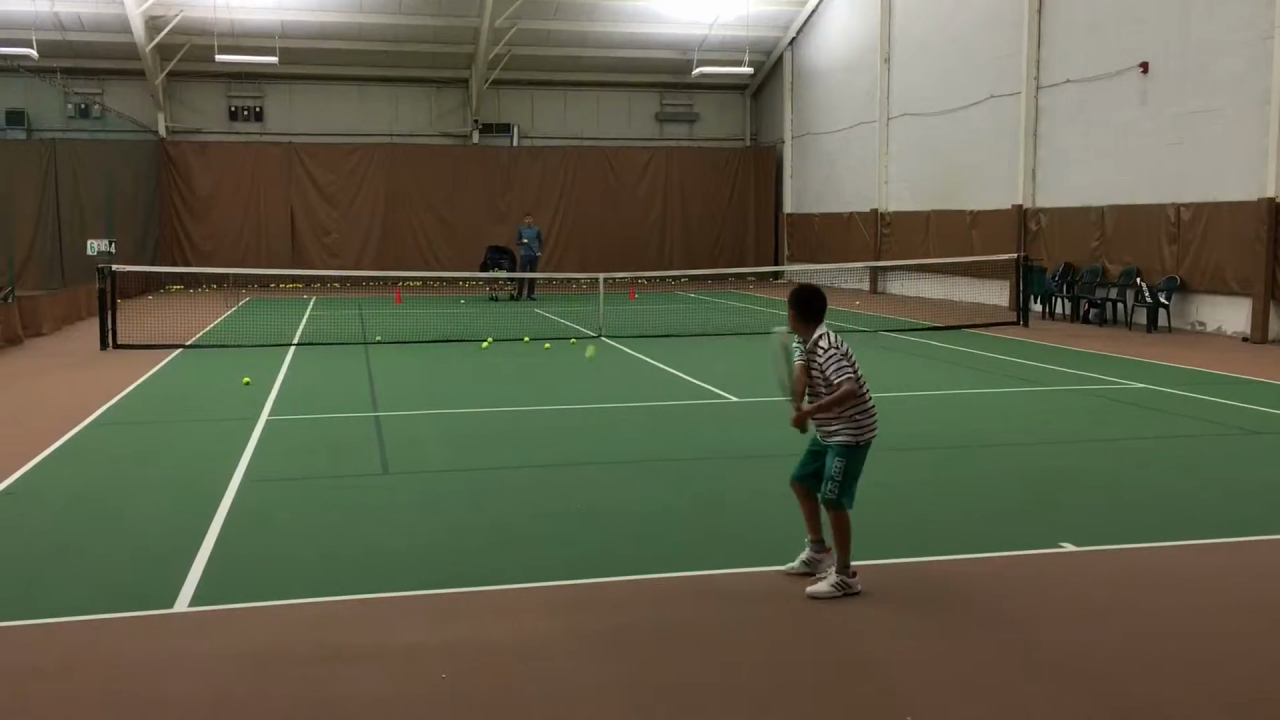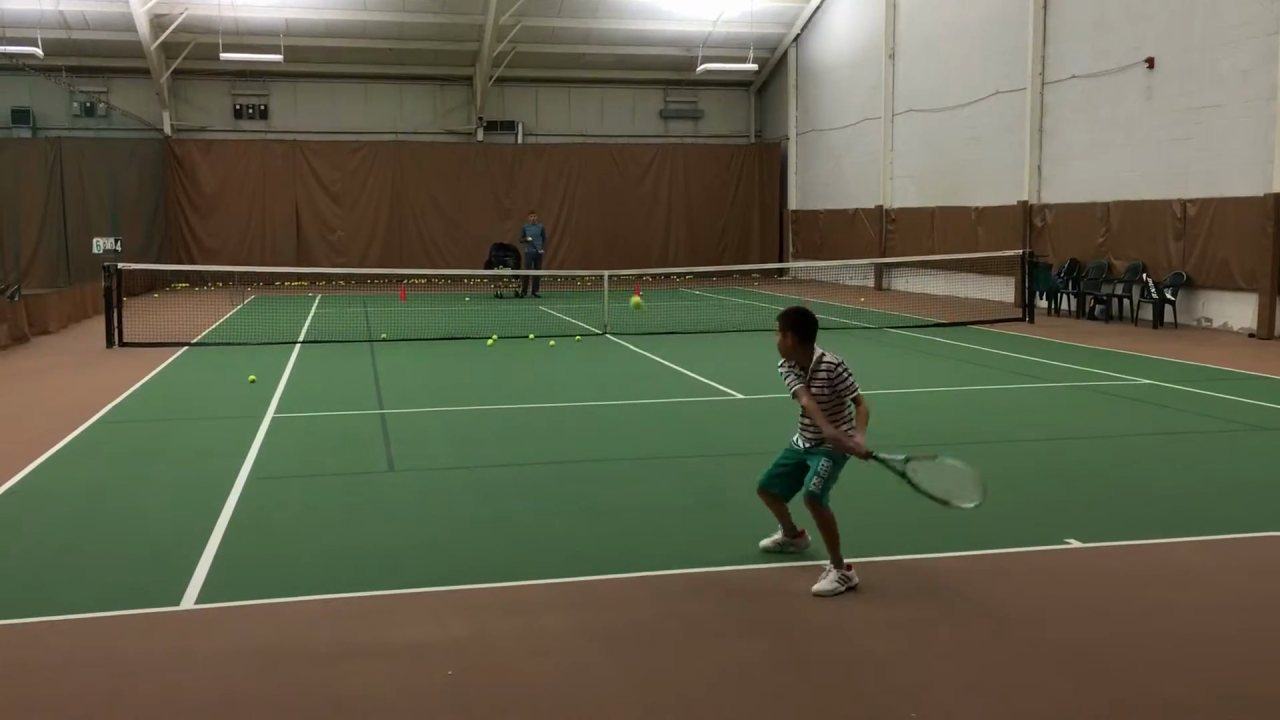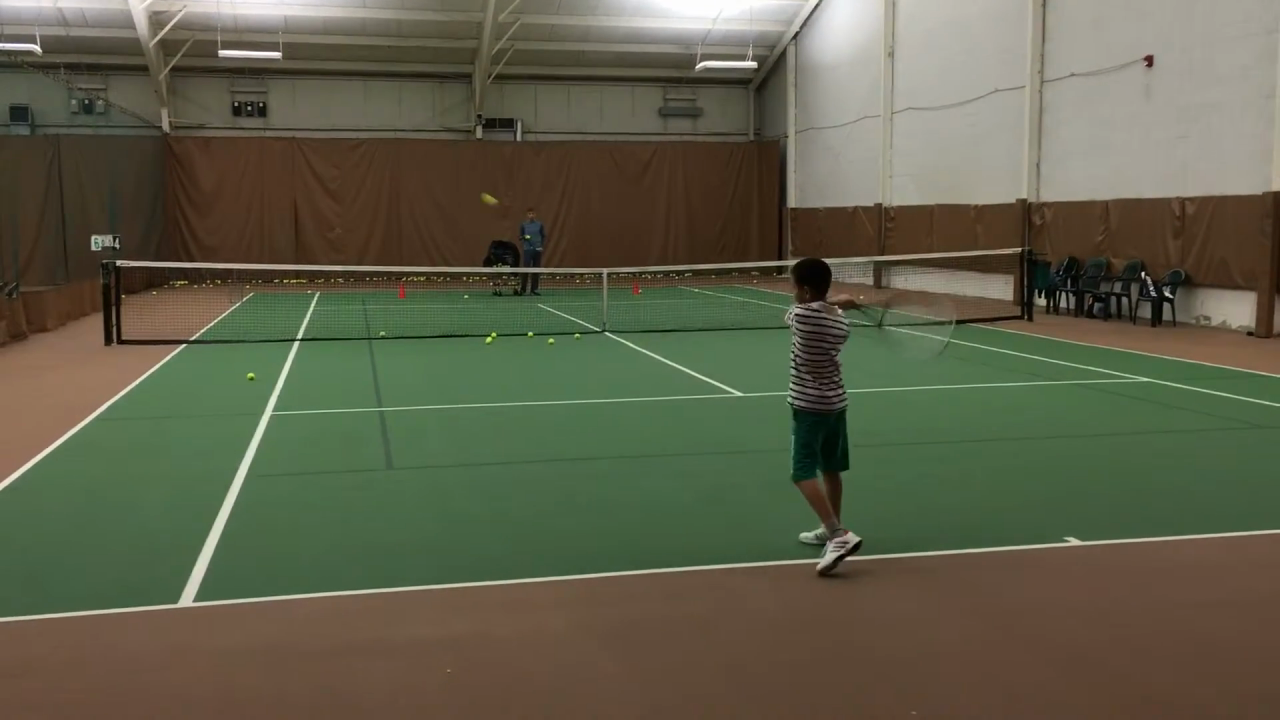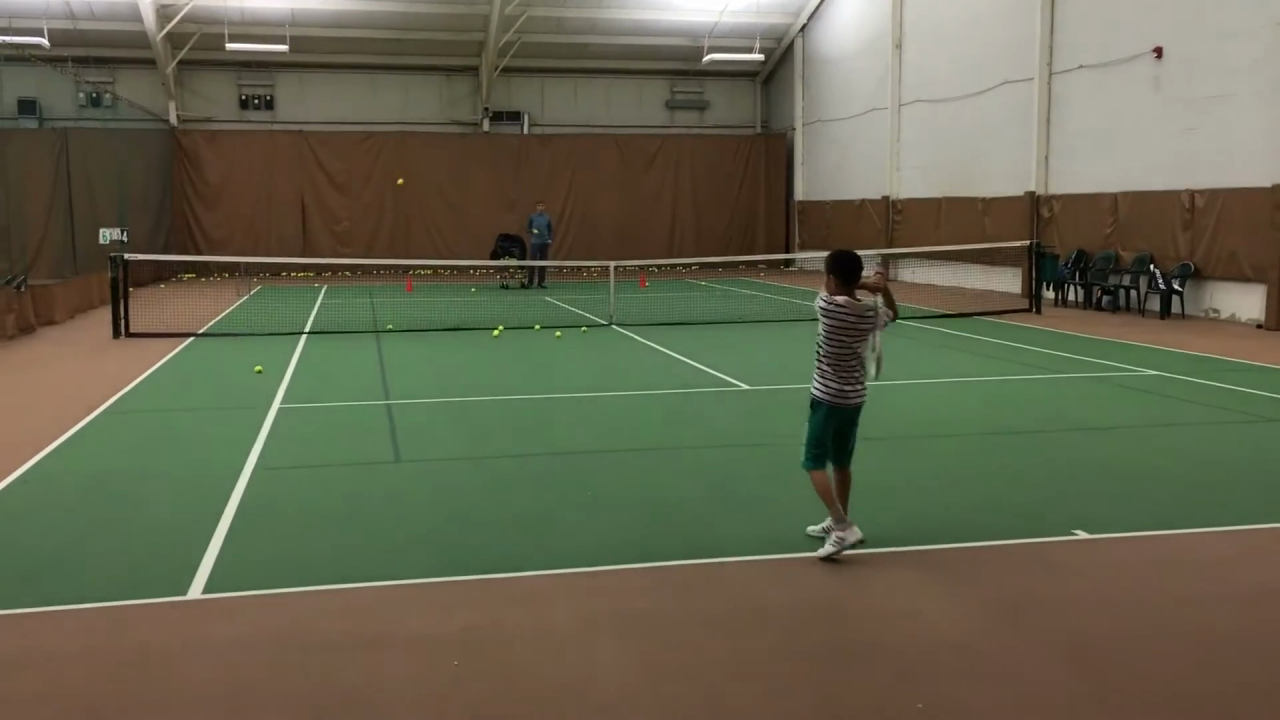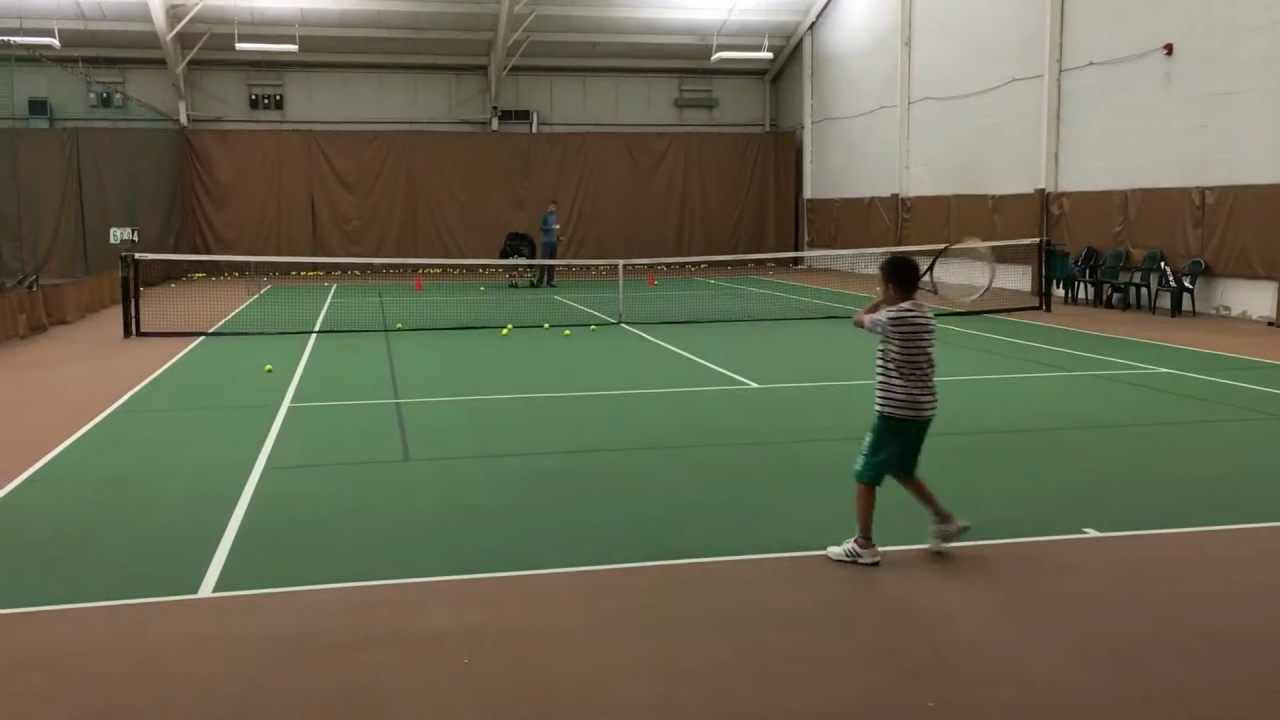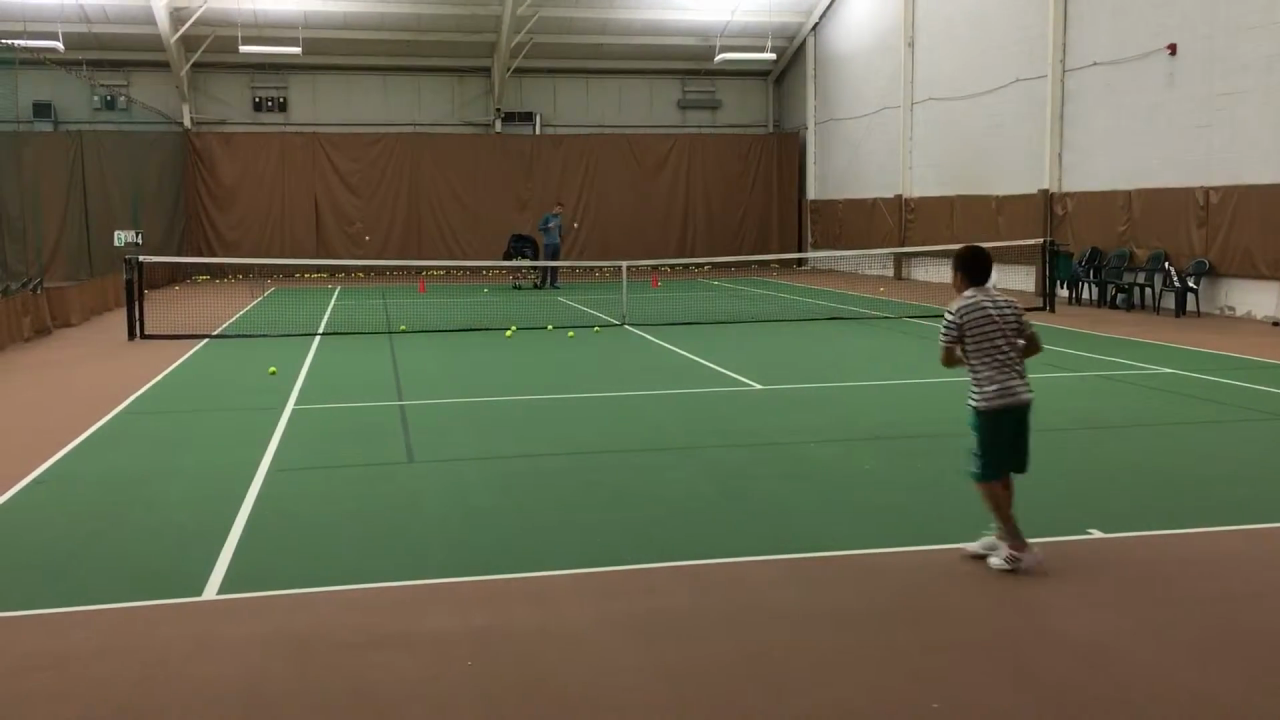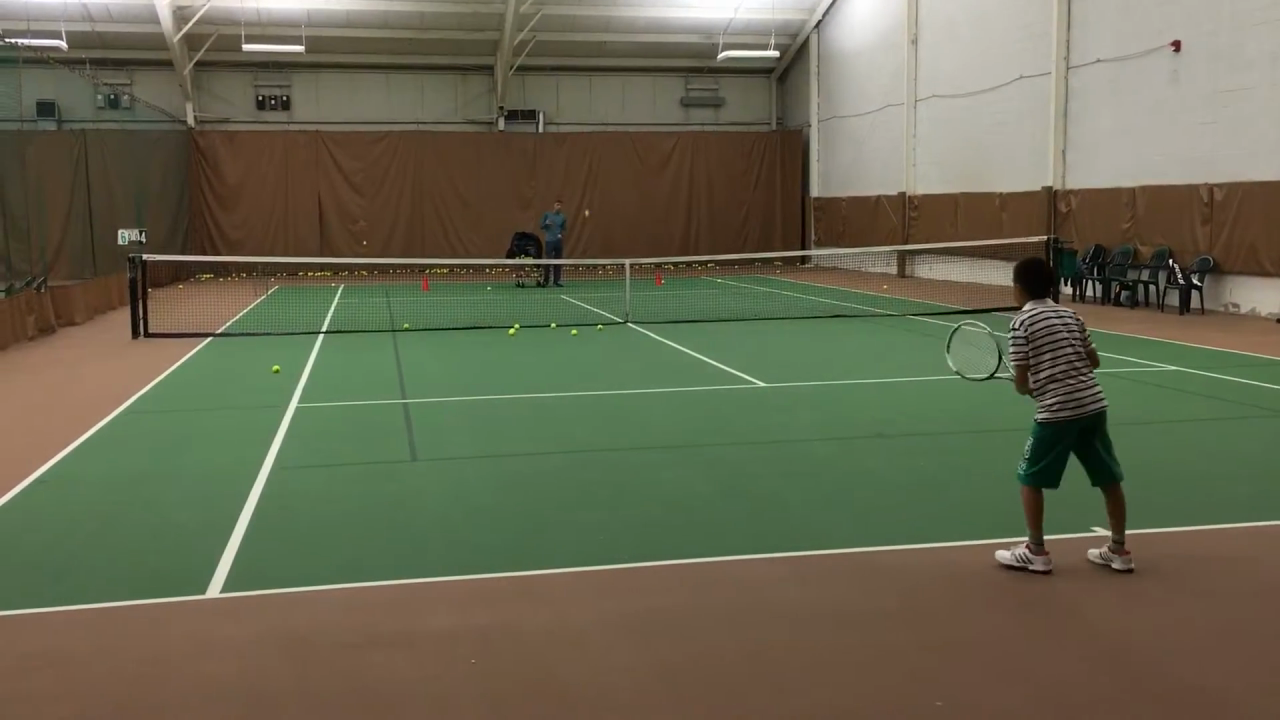
dt=0.4s
person 1, frame 1
left shoulder: (827, 348)
right shoulder: (803, 343)
left elbow: (850, 390)
right elbow: (800, 376)
left wrist: (809, 412)
right wrist: (797, 407)
left hip: (851, 433)
right hip: (829, 430)
left knee: (833, 500)
right knee: (801, 482)
left ankle: (845, 575)
right ankle: (818, 550)
person 1, frame 2
left shoulder: (833, 366)
right shoulder: (786, 367)
left elbow: (860, 403)
right elbow: (807, 403)
left wrist: (858, 435)
right wrist: (833, 433)
left hip: (831, 446)
right hip: (804, 441)
left knee: (814, 497)
right knee: (767, 488)
left ankle: (841, 570)
right ankle: (792, 535)
person 1, frame 3
left shoulder: (801, 314)
right shoulder: (840, 321)
left wrist: (835, 302)
right wrist: (837, 304)
left hip: (809, 404)
right hip: (835, 401)
left knee: (803, 473)
right knee: (830, 468)
left ankle: (839, 535)
right ankle: (831, 529)
person 1, frame 4
left shoulder: (826, 306)
right shoulder: (870, 313)
left elbow: (830, 292)
right elbow: (893, 313)
left wrist: (866, 286)
right wrist: (883, 287)
left hip: (828, 397)
right hip: (855, 397)
left knee: (815, 464)
right knee: (841, 462)
left ankle: (844, 528)
right ankle: (839, 523)
person 1, frame 5
left shoulder: (893, 317)
right shoulder: (924, 315)
left elbow: (860, 319)
left wrist: (884, 299)
right wrist: (907, 291)
left hip: (896, 409)
right hip: (923, 408)
left knee: (866, 475)
right knee: (901, 470)
left ankle: (863, 545)
right ankle: (944, 521)
person 1, frame 6
left shoulder: (959, 309)
right shoulder: (1009, 303)
left elbow: (947, 359)
right elbow: (1034, 346)
left hip: (990, 401)
right hip: (1019, 396)
left knee: (986, 475)
right knee: (1001, 469)
left ankle: (1018, 547)
right ankle: (1004, 536)
person 1, frame 7
left shoulder: (1023, 322)
right shoulder: (1070, 316)
left elbow: (1022, 380)
right elbow: (1094, 360)
left wrist: (1029, 389)
left hip: (1056, 411)
right hip: (1092, 405)
left knee: (1030, 479)
right knee: (1110, 479)
left ankle: (1036, 552)
right ankle: (1118, 550)
